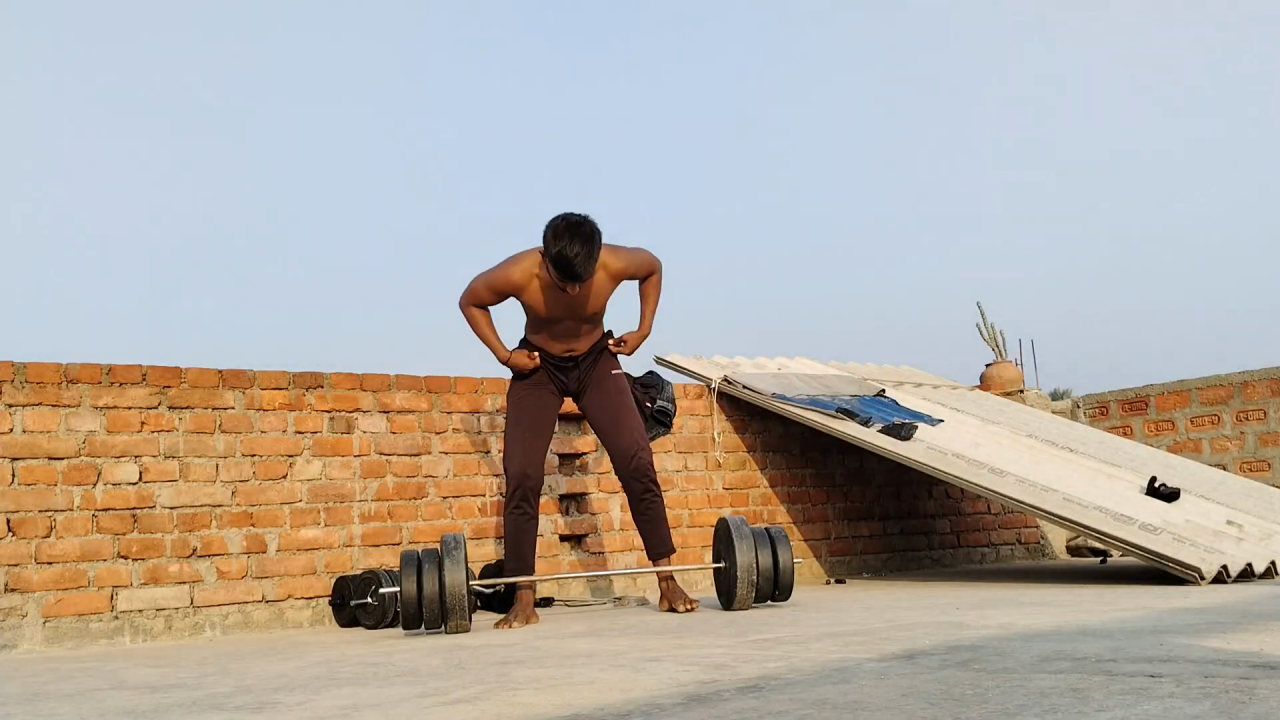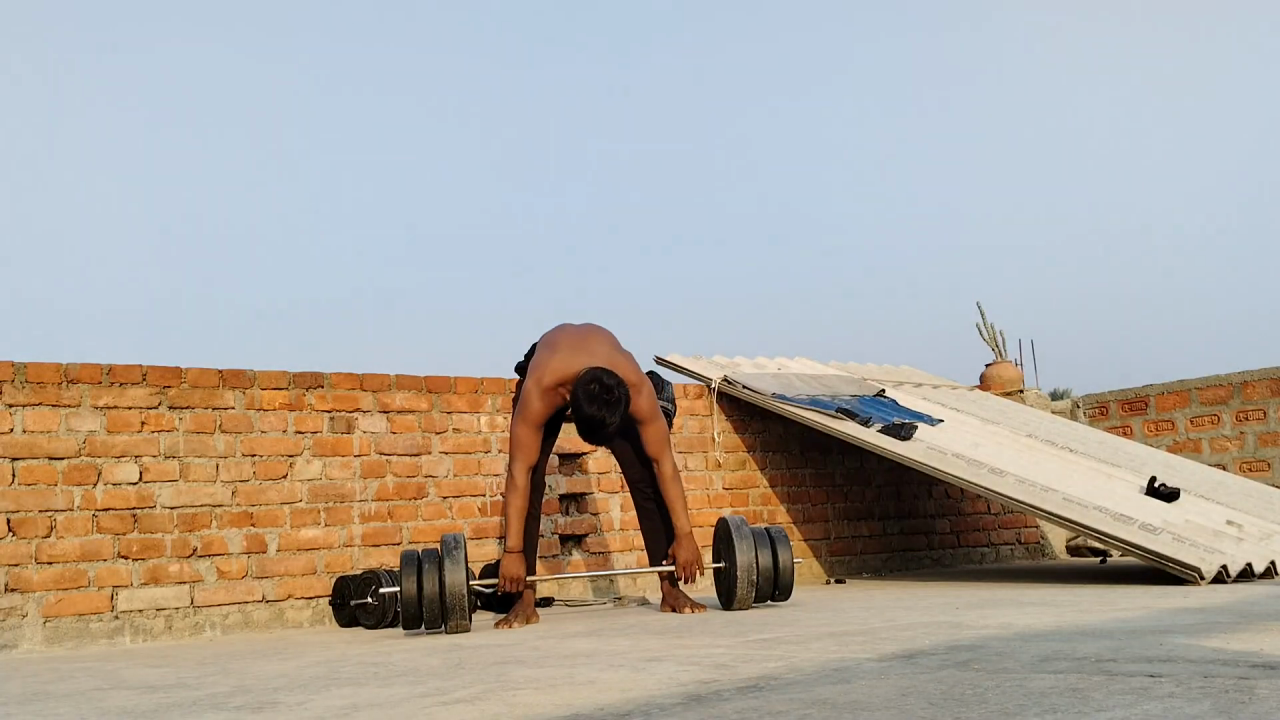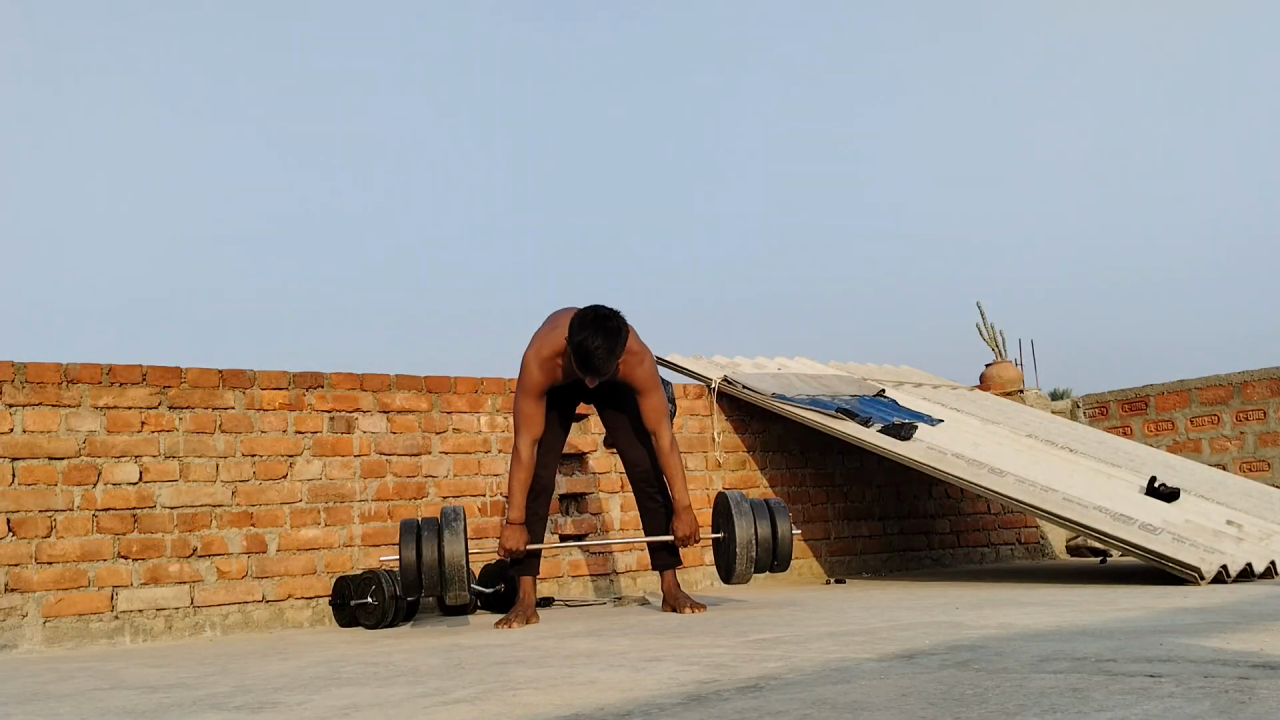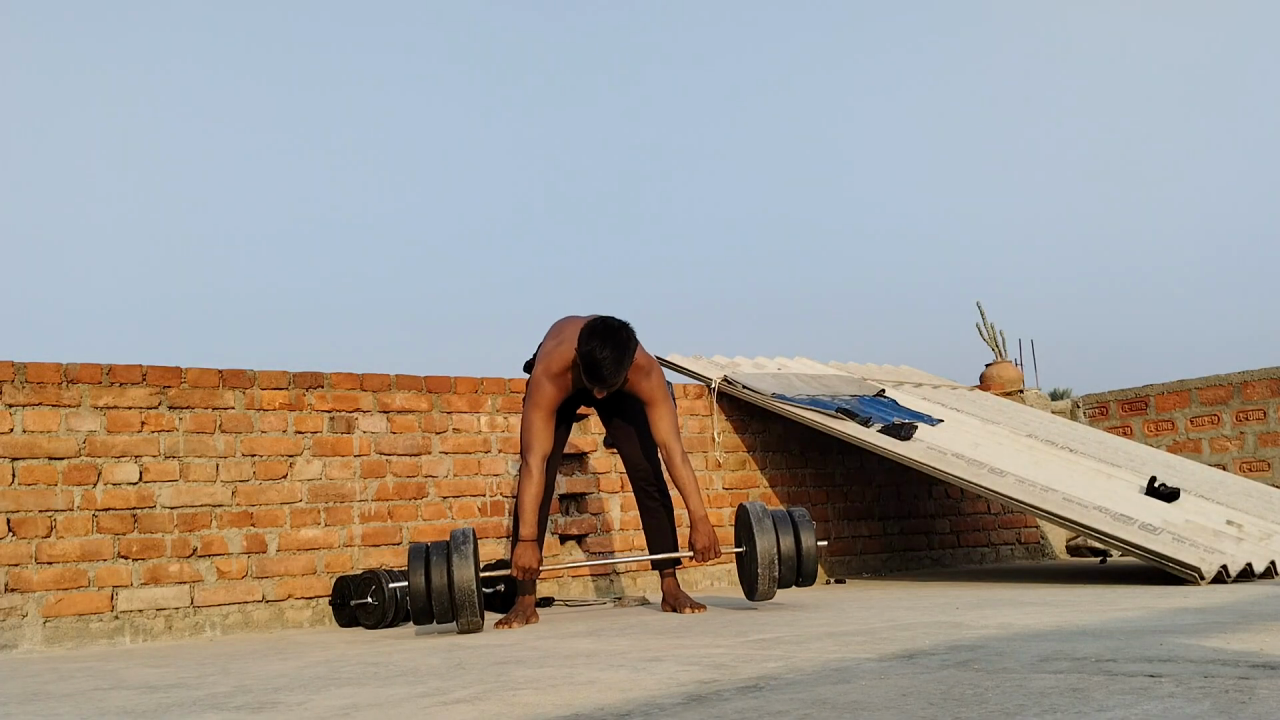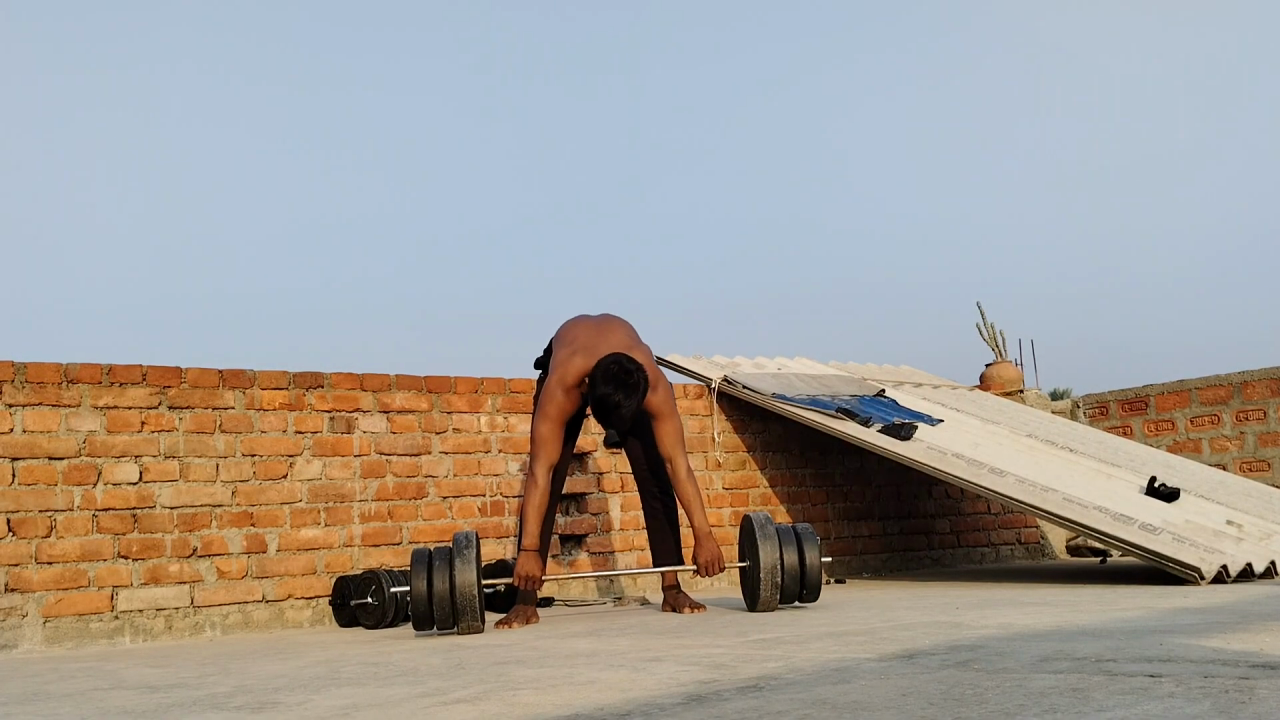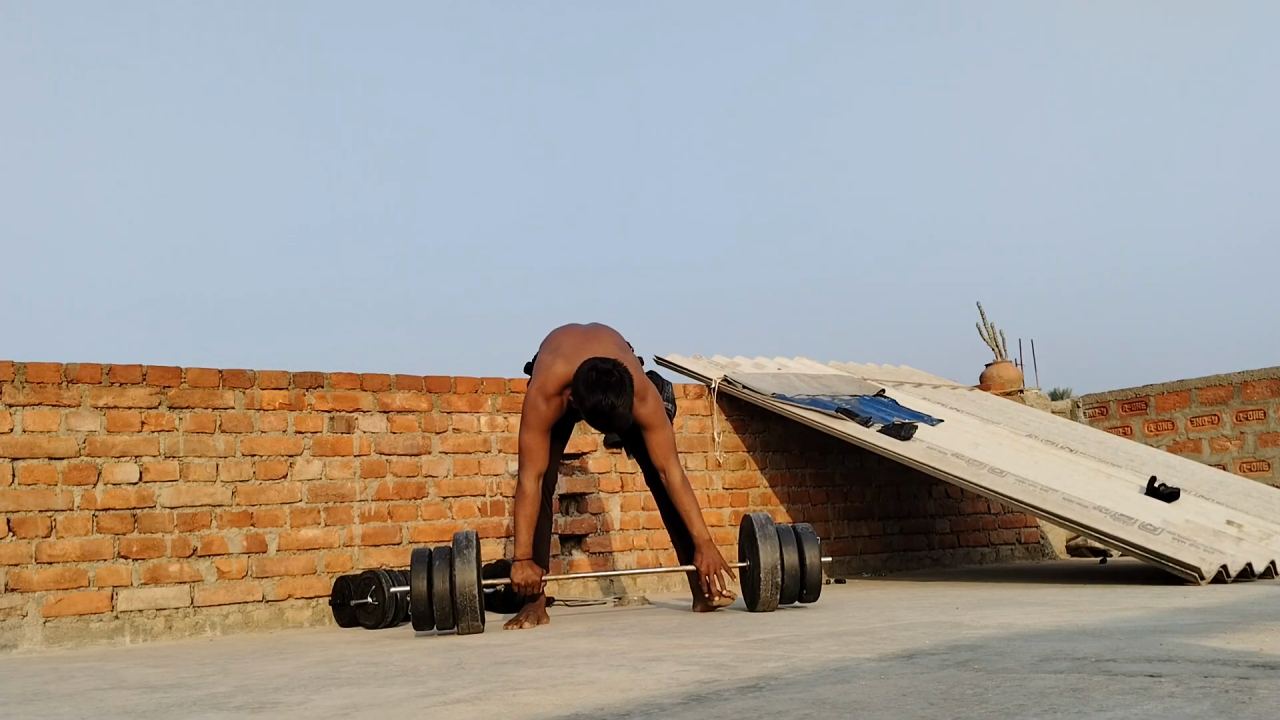
dt=0.5s
person 1, frame 1
left shoulder: (614, 264)
right shoulder: (516, 274)
left elbow: (653, 266)
right elbow: (470, 301)
left wrist: (642, 331)
right wrist: (506, 354)
left hip: (598, 362)
right hip: (537, 367)
left knee: (637, 461)
right knee: (521, 475)
left ankle: (667, 585)
right ankle: (523, 599)
person 1, frame 2
left shoulder: (636, 388)
right shoulder: (540, 388)
left elbow: (663, 462)
right elbow: (519, 471)
left wrist: (684, 536)
right wrist: (514, 551)
right hip: (554, 380)
left knee: (642, 471)
right knee: (529, 478)
left ankle: (670, 588)
right ankle: (525, 600)
person 1, frame 3
left shoulder: (638, 359)
right shoulder: (540, 359)
left elbow: (662, 435)
right elbow: (526, 444)
left wrist: (683, 508)
right wrist: (515, 521)
left hip: (616, 384)
right hip: (557, 385)
left knee: (646, 470)
right knee: (539, 478)
left ankle: (671, 588)
right ankle: (525, 599)
person 1, frame 4
left shoulder: (645, 371)
right shoulder: (549, 373)
left elbow: (671, 447)
right elbow: (534, 461)
left wrist: (699, 520)
right wrist: (527, 539)
left hip: (619, 386)
right hip: (563, 384)
left knee: (647, 471)
right knee: (541, 479)
left ankle: (671, 587)
right ankle: (525, 601)
person 1, frame 5
left shoulder: (654, 385)
right shoulder: (562, 386)
left elbow: (677, 463)
right elbow: (541, 471)
left wrist: (704, 536)
right wrist: (528, 550)
left hip: (630, 374)
right hip: (567, 366)
left knee: (654, 474)
right knee: (551, 474)
left ankle: (671, 586)
right ankle: (527, 598)
person 1, frame 6
left shoulder: (642, 392)
right shoulder: (545, 393)
left elbow: (670, 471)
right elbow: (529, 479)
left wrist: (704, 544)
right wrist: (522, 558)
left hip: (616, 372)
right hip: (559, 379)
left knee: (656, 472)
right knee: (543, 480)
left ankle: (700, 584)
right ankle: (535, 601)
